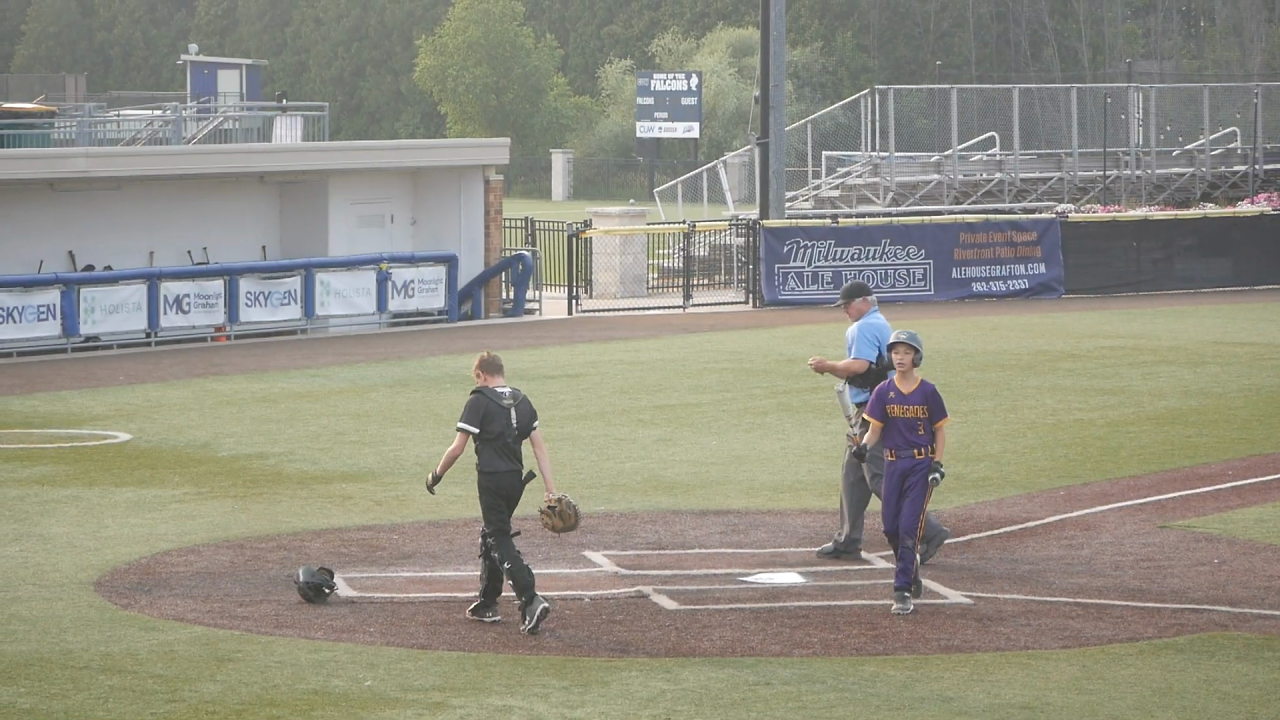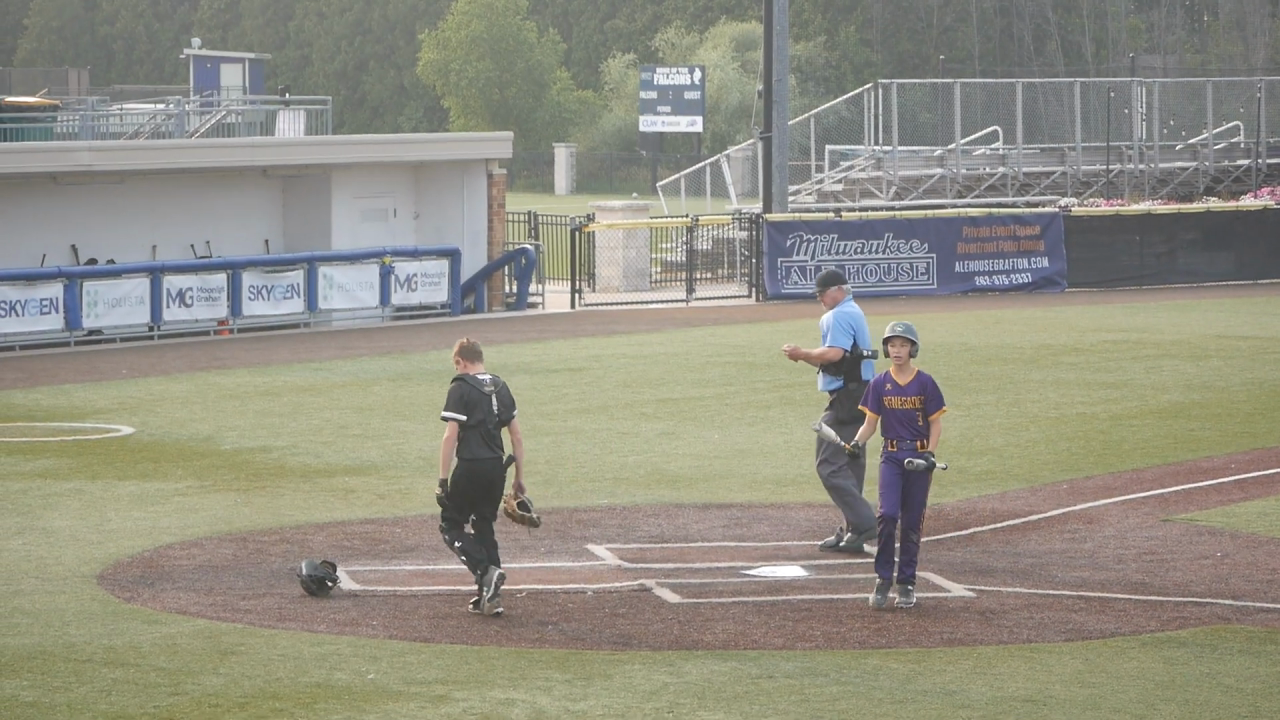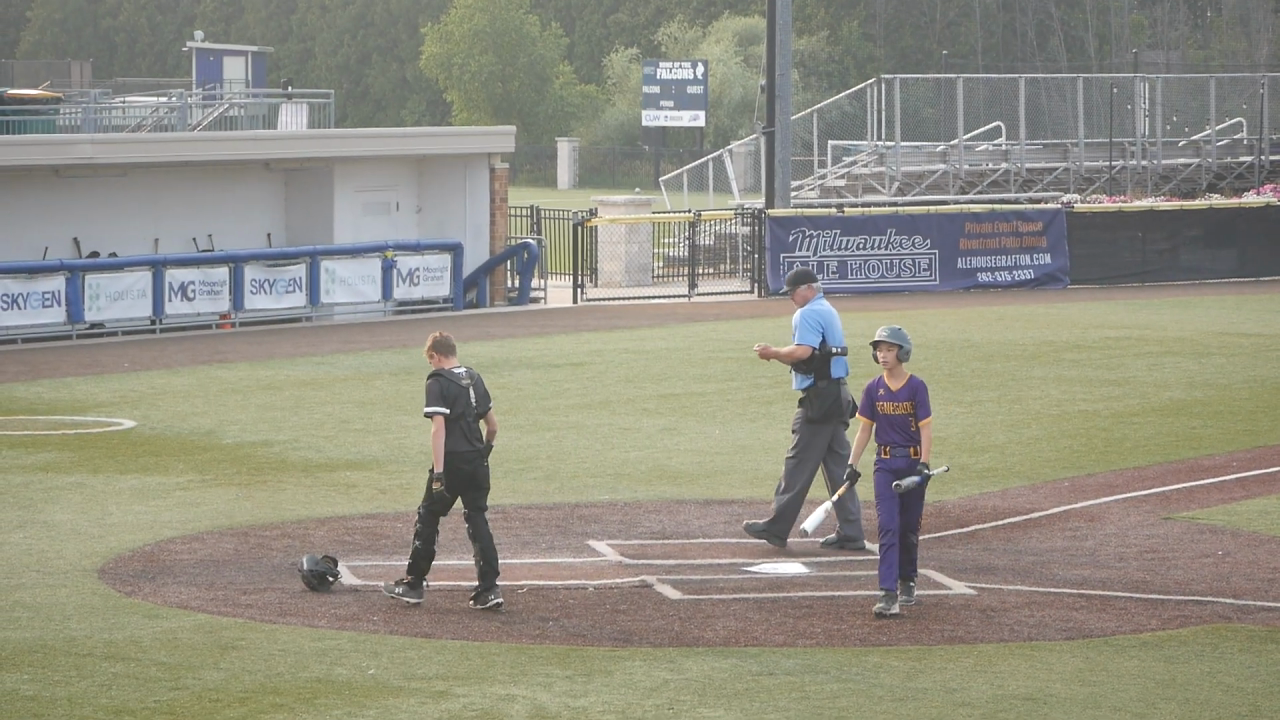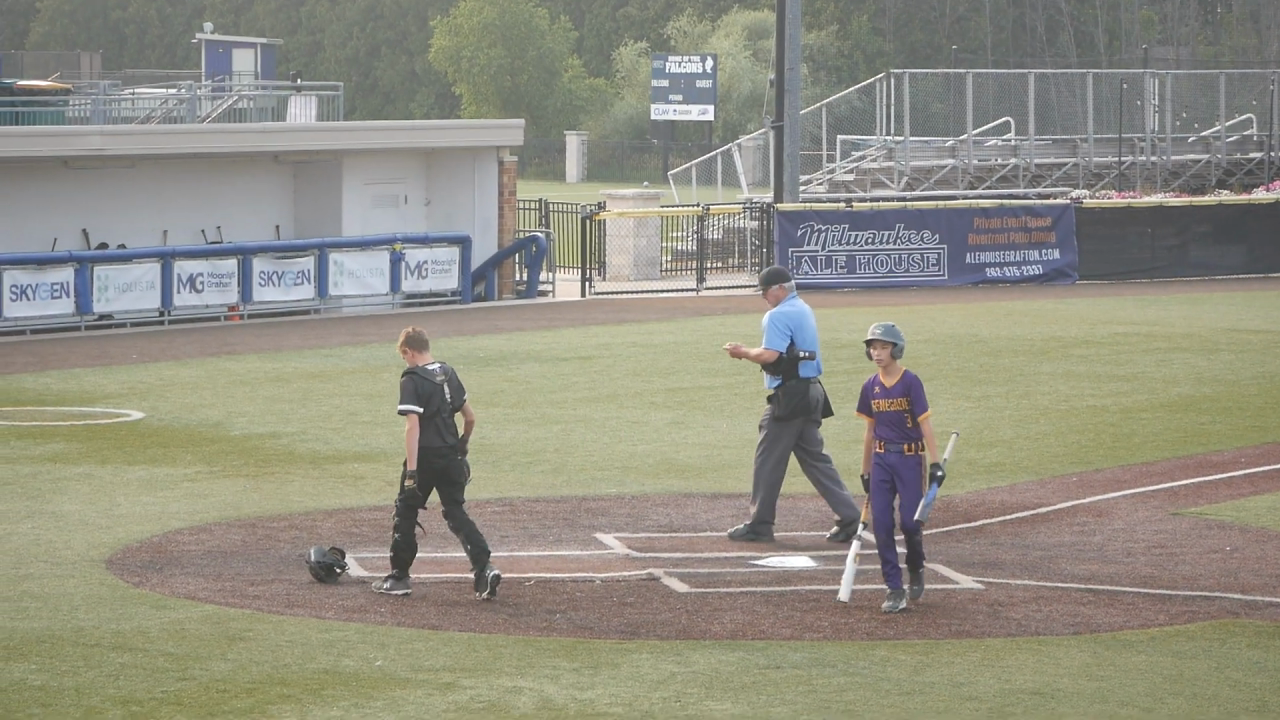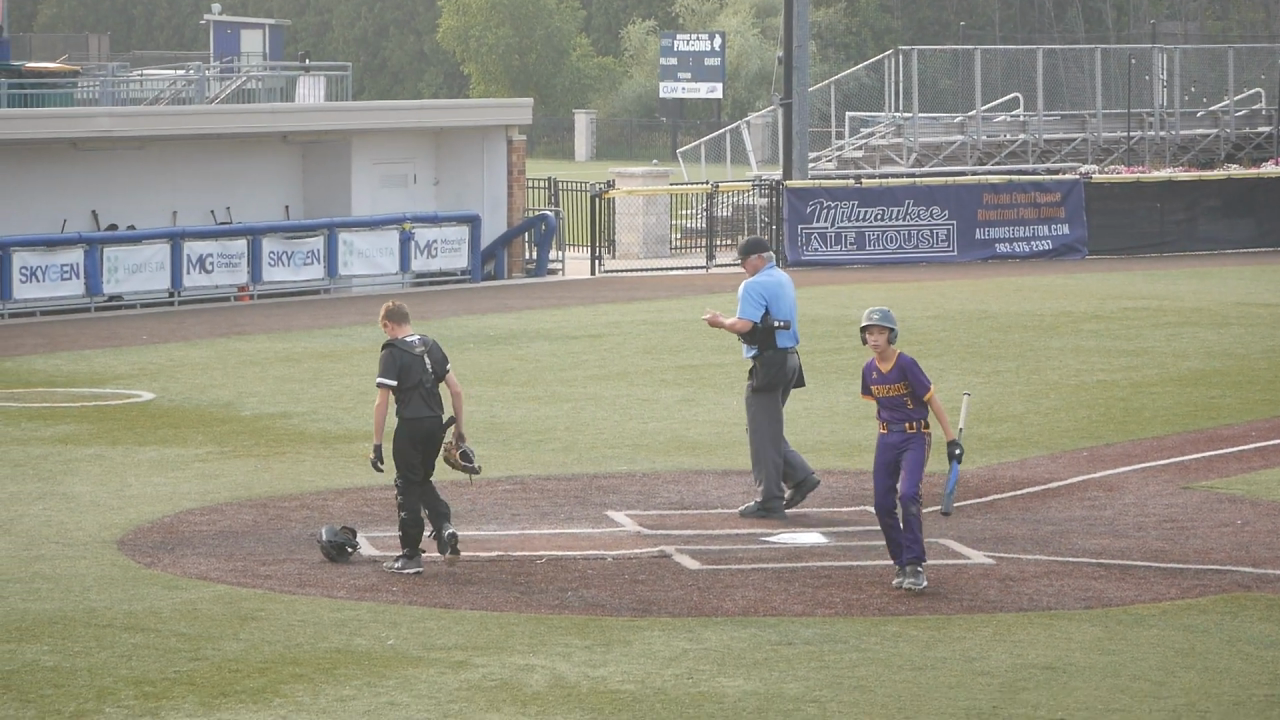
dt=0.2s
person 1, frame 1
left shoulder: (928, 391)
right shoulder: (883, 391)
left elbow: (940, 431)
right elbow: (875, 429)
left wrist: (938, 463)
right wrist: (864, 444)
left hip: (920, 464)
right hip: (892, 464)
left knee: (909, 527)
right knee: (890, 527)
left ankle: (904, 591)
right ankle: (909, 571)
person 1, frame 2
left shoulder: (925, 382)
right shoulder: (879, 383)
left elbow: (936, 422)
right elbow: (871, 421)
left wrist: (930, 452)
right wrist: (857, 443)
left hip: (919, 455)
right hip: (891, 455)
left knee: (912, 523)
right knee: (888, 515)
left ankle: (906, 584)
right ankle: (883, 581)
person 1, frame 3
left shoulder: (916, 386)
right shoulder: (873, 388)
left elbow: (925, 428)
right elbow: (865, 430)
left wrist: (925, 463)
right wrist: (852, 464)
left hip: (912, 461)
right hip: (885, 463)
left knee: (910, 526)
right knee: (888, 526)
left ankle: (908, 581)
right ankle: (888, 593)
person 1, frame 4
left shoulder: (910, 382)
right shoulder: (869, 387)
left elbow: (925, 424)
left wrist: (935, 463)
right wrist: (865, 470)
left hip: (910, 459)
right hip: (881, 460)
left knee: (910, 522)
right knee: (881, 524)
left ankle: (916, 568)
right ankle: (895, 588)
person 1, frame 5
left shoulder: (906, 364)
right shoulder: (868, 370)
left elbow: (933, 401)
left wrist: (951, 439)
left hip: (915, 437)
right hip: (886, 438)
left knee: (908, 496)
right knee: (882, 504)
left ankle: (916, 565)
right ankle: (904, 563)
person 2, frame 1
left shoulder: (865, 327)
right shoulder: (877, 325)
left elbow: (858, 366)
left wrist: (828, 366)
right wrist: (833, 368)
left knee: (883, 480)
right knee: (854, 476)
left ankle: (931, 532)
right ankle: (847, 542)
person 2, frame 2
left shoulder: (839, 315)
right shoulder: (854, 313)
left elbow: (832, 354)
left wrist: (802, 353)
right wrist: (803, 355)
left hip: (845, 399)
right hip: (856, 397)
left knee: (829, 465)
right knee: (850, 466)
left ankle: (863, 522)
right ankle: (853, 534)
person 2, frame 3
left shoulder: (808, 314)
right shoulder: (828, 310)
left elbow: (801, 352)
left wrist: (772, 352)
right wrist: (775, 354)
left hip: (819, 397)
right hip: (836, 394)
left knee: (798, 464)
right knee: (838, 466)
left ankle: (776, 528)
right ankle: (851, 533)
person 2, frame 4
left shoulder: (778, 315)
right shoulder: (804, 310)
left elbow: (768, 356)
left wrist: (743, 352)
right wrist: (749, 352)
left hip: (789, 396)
right hip: (811, 392)
left knee: (768, 461)
right knee: (814, 459)
left ankle: (760, 524)
right ankle: (847, 515)
person 2, frame 5
left shoulder: (755, 285)
right shoulder: (784, 280)
left elbow: (743, 325)
left wrist: (719, 321)
right wrist: (723, 321)
left hip: (768, 364)
right hip: (788, 360)
left knee: (764, 433)
right knee: (768, 429)
left ankle: (769, 500)
right ankle: (800, 477)
person 3, frame 1
left shoulder: (478, 401)
right shoulder: (522, 401)
left elbow: (458, 447)
right elbow: (539, 446)
left wrist: (436, 474)
right wrist: (550, 488)
left hip: (491, 481)
right hip: (515, 480)
left knee: (500, 544)
right knee: (494, 537)
left ankle: (531, 600)
right ankle: (487, 604)
person 3, frame 2
left shoulder: (459, 389)
right shoulder: (501, 387)
left elbow: (451, 436)
right elbow: (516, 436)
left wrist: (443, 479)
right wrist: (518, 477)
left hip: (470, 468)
right hip: (495, 468)
left knee: (451, 525)
right knee: (484, 528)
left ankle: (487, 572)
right ankle: (487, 598)
person 3, frame 3
left shoulder: (437, 383)
right shoulder: (475, 379)
left elbow: (439, 429)
right elbow: (493, 426)
left wrist: (438, 474)
left hip: (452, 462)
right hip: (477, 462)
left knee: (427, 519)
right knee: (477, 522)
left ankle: (413, 584)
right ankle: (489, 589)
person 3, frame 4
left shoulder: (412, 381)
right shoulder: (449, 374)
left elbow: (413, 428)
right elbow: (470, 418)
left wrist: (410, 471)
right wrist: (462, 444)
left hip: (425, 457)
right hip: (450, 455)
left knee: (406, 513)
right knee: (457, 515)
left ankle: (399, 578)
right ankle: (485, 567)
person 3, frame 5
left shoulder: (391, 353)
right shoulder: (432, 346)
left elbow: (382, 403)
right elbow: (456, 390)
left wrist: (376, 444)
right wrist: (459, 427)
left hip: (410, 428)
right hip: (435, 425)
left knee: (408, 489)
right knee: (423, 483)
left ankle: (411, 556)
right ankle: (445, 527)
